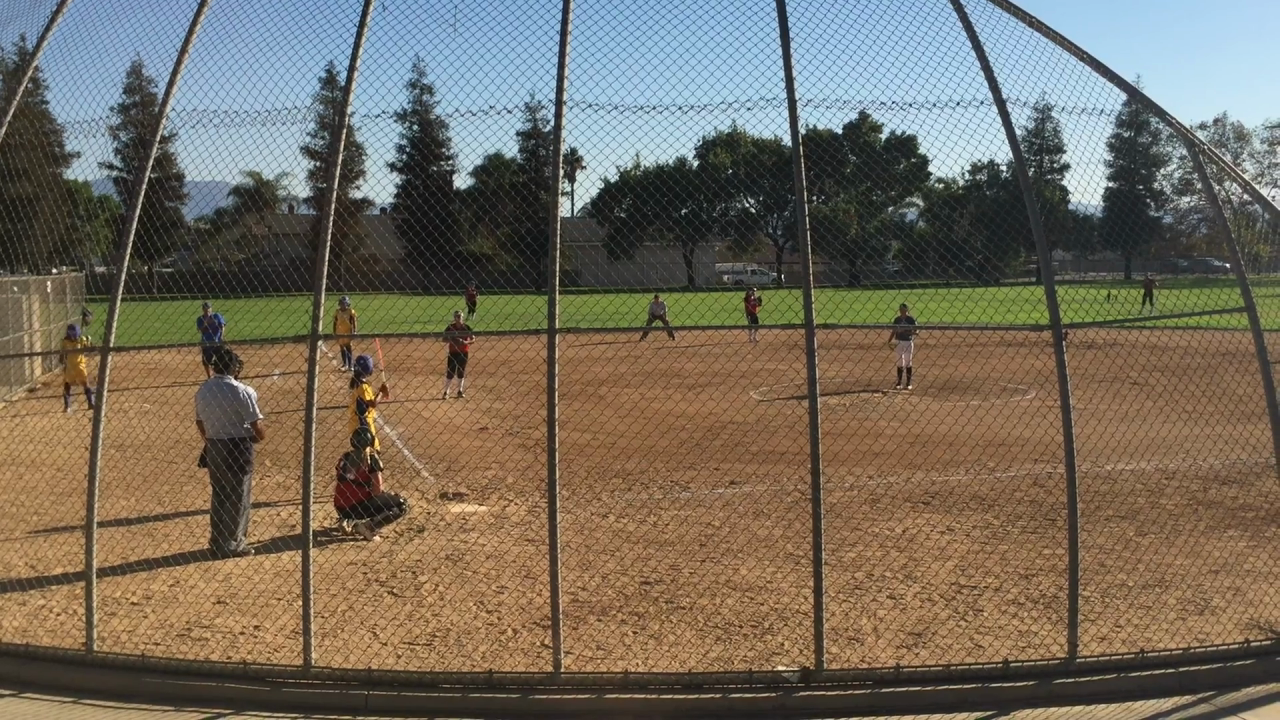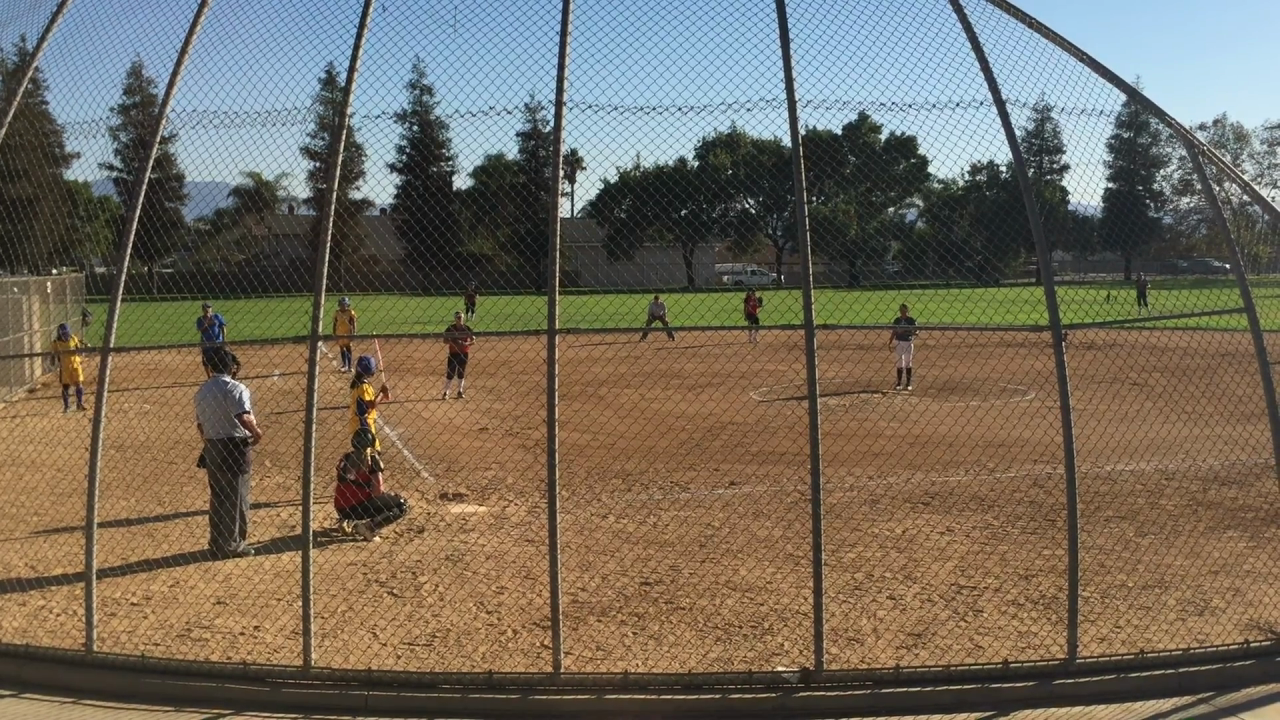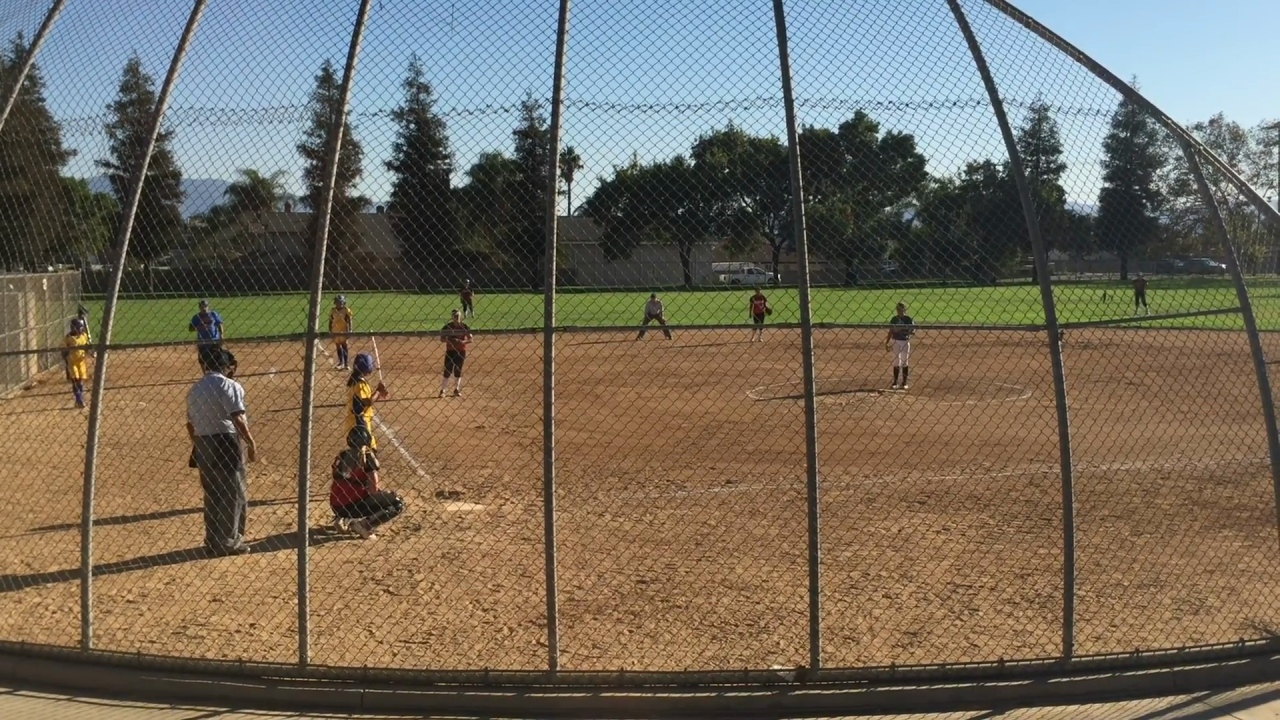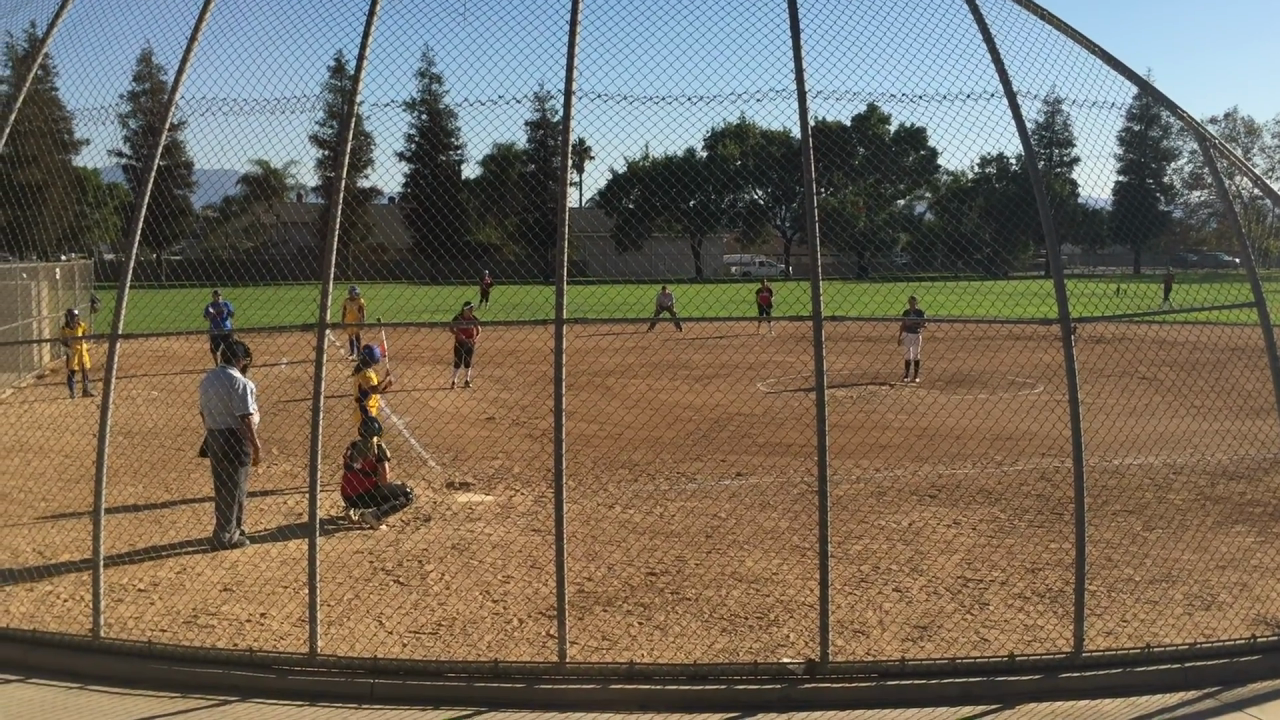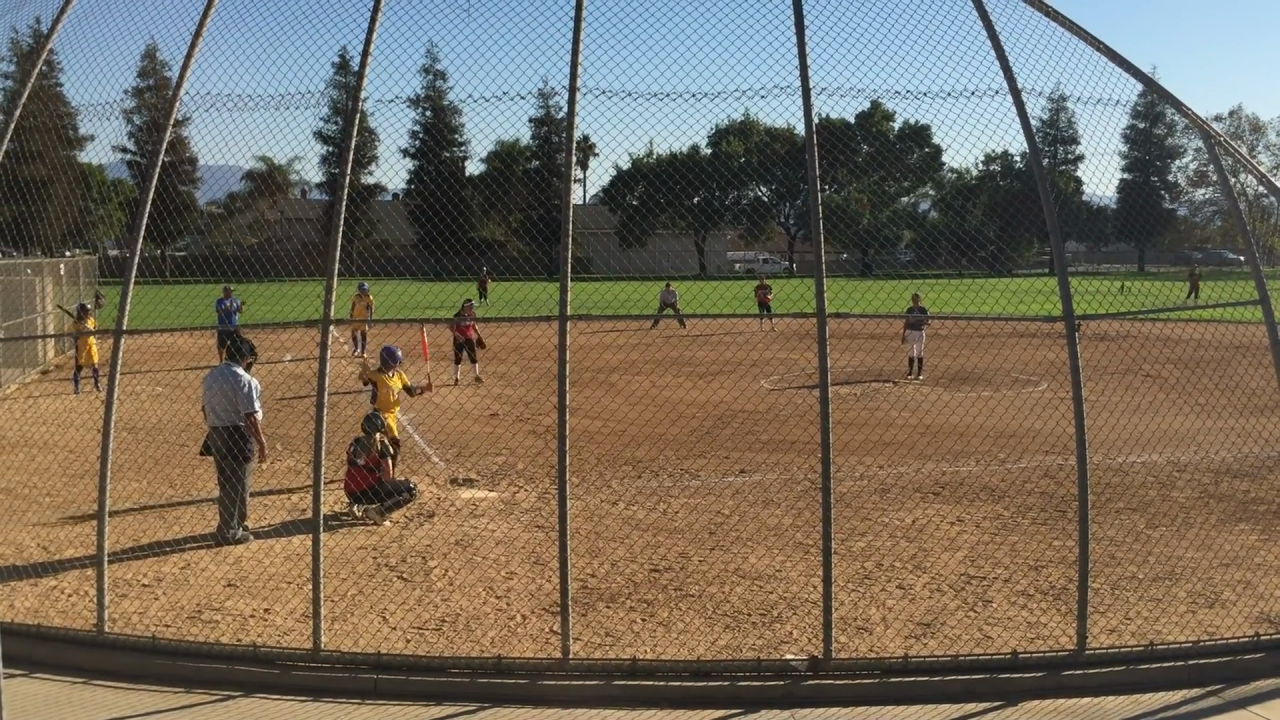
dt=1s
person 1, frame 1
left shoulder: (203, 390)
right shoulder: (242, 391)
left elbow: (200, 422)
right elbow: (256, 424)
right wrist: (260, 436)
left hip: (213, 448)
right hip: (238, 448)
left knee: (219, 496)
right knee: (237, 497)
left ankle: (217, 541)
right ankle: (231, 544)
person 1, frame 2
left shoulder: (202, 391)
right shoulder: (235, 388)
left elbow: (200, 424)
right elbow: (243, 417)
right wrist: (257, 432)
left hip: (212, 447)
right hip: (234, 446)
left knee: (217, 496)
right knee: (236, 497)
left ankle: (217, 541)
right ankle: (232, 544)
person 1, frame 3
left shoulder: (195, 389)
right shoulder: (229, 385)
left elbow: (190, 425)
right elbow: (237, 418)
left wrist: (198, 448)
right wrist: (251, 442)
left hip: (203, 445)
right hip: (225, 443)
left knee: (212, 495)
right knee: (234, 494)
left ankle: (213, 539)
right ankle: (230, 542)
person 1, frame 4
left shoulder: (208, 379)
right shoulder: (239, 382)
left elbow: (204, 413)
right elbow: (245, 418)
right wrist: (256, 445)
left hip: (214, 438)
right hip: (234, 438)
left knee: (222, 487)
right knee: (234, 489)
left ankle: (226, 529)
right ankle: (226, 535)
person 1, frame 5
left shoulder: (211, 376)
right shoulder: (244, 380)
left elbow: (206, 409)
right elbow: (251, 416)
right wrist: (262, 443)
left hip: (216, 435)
right hip: (237, 436)
left knee: (226, 483)
right knee: (238, 485)
left ankle: (229, 526)
right ankle: (231, 532)
